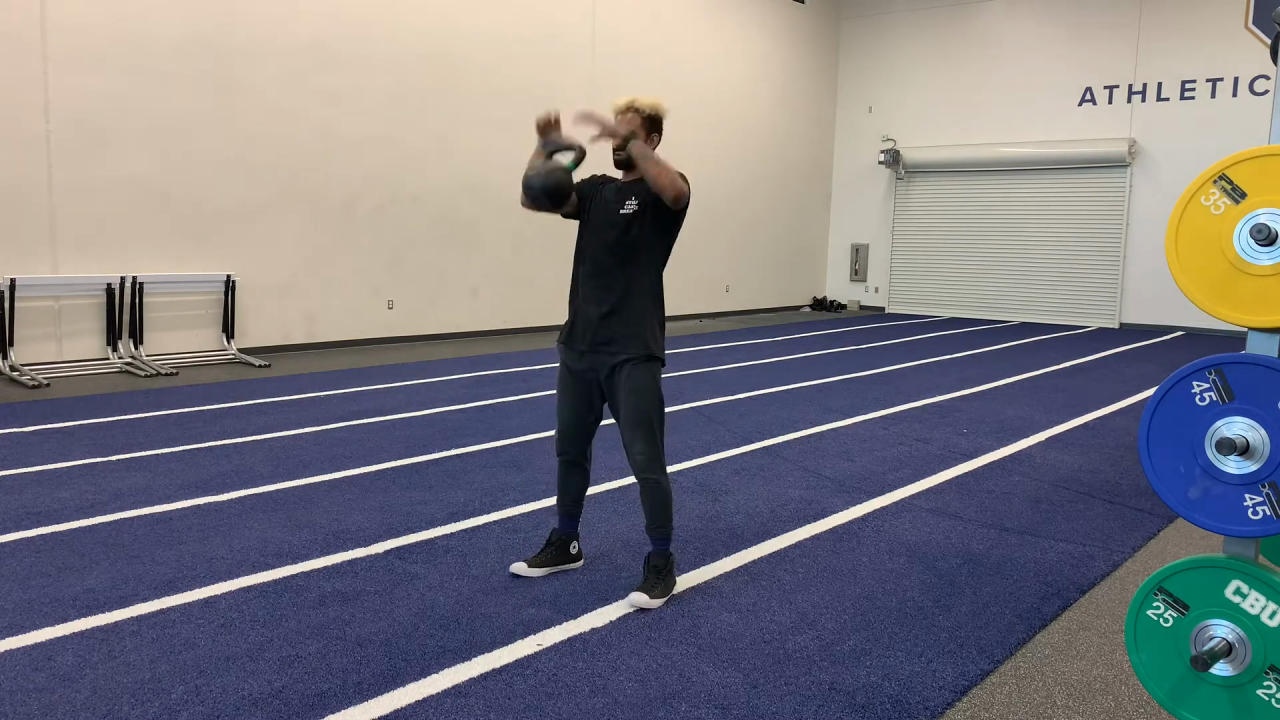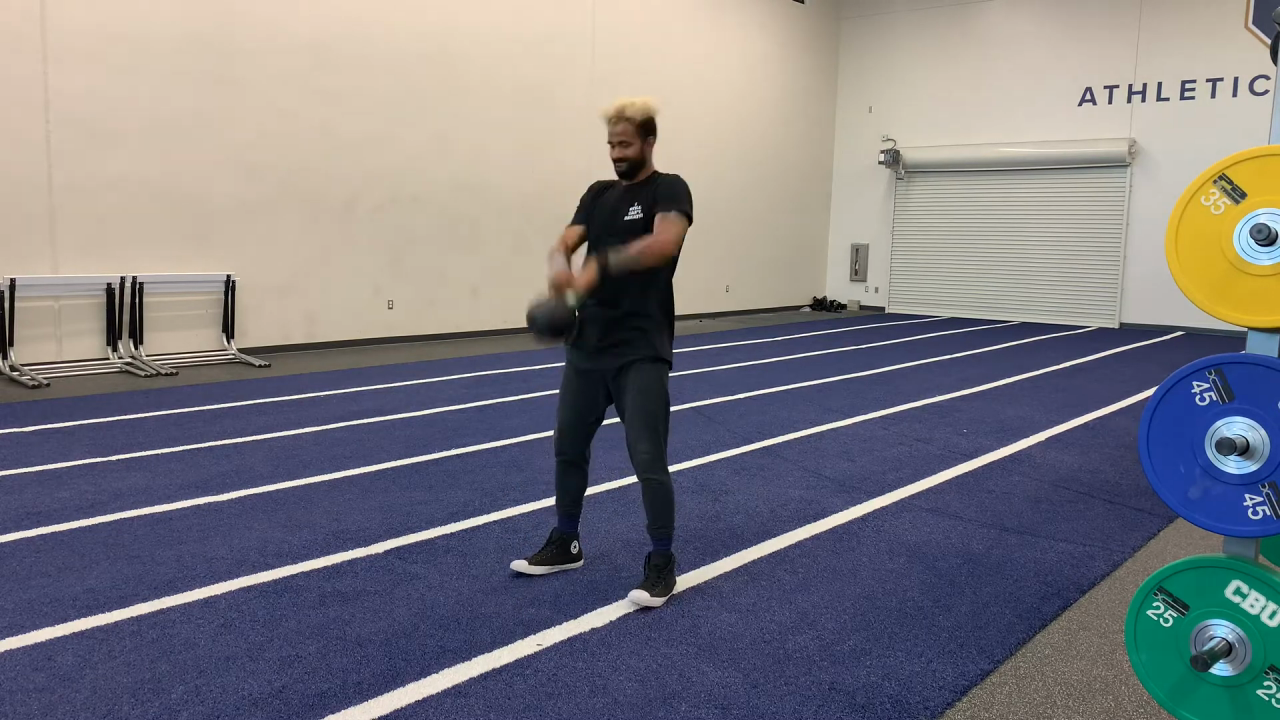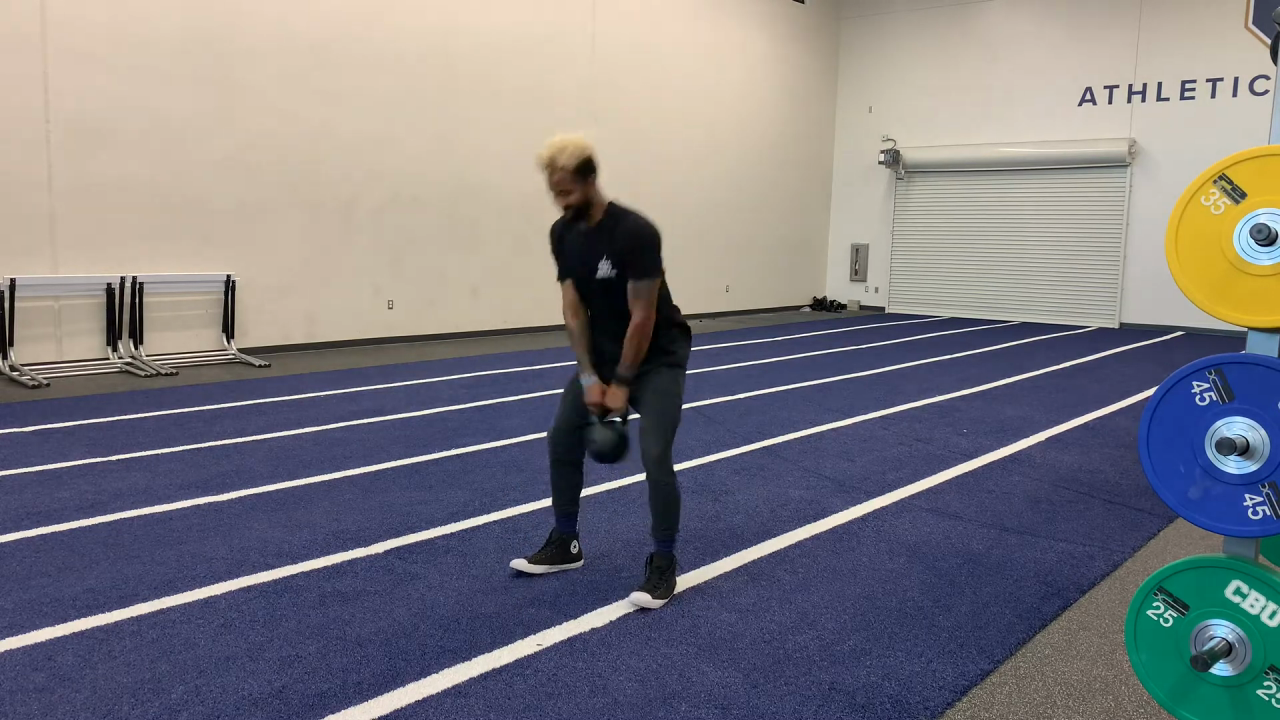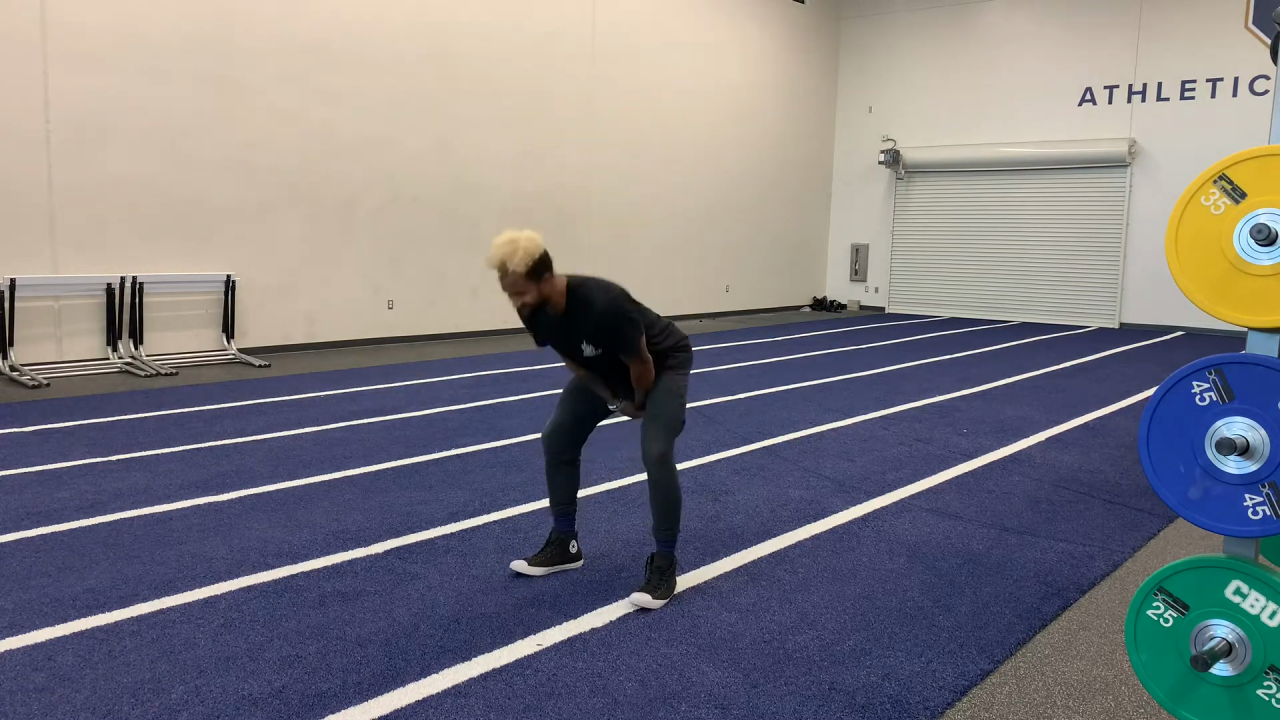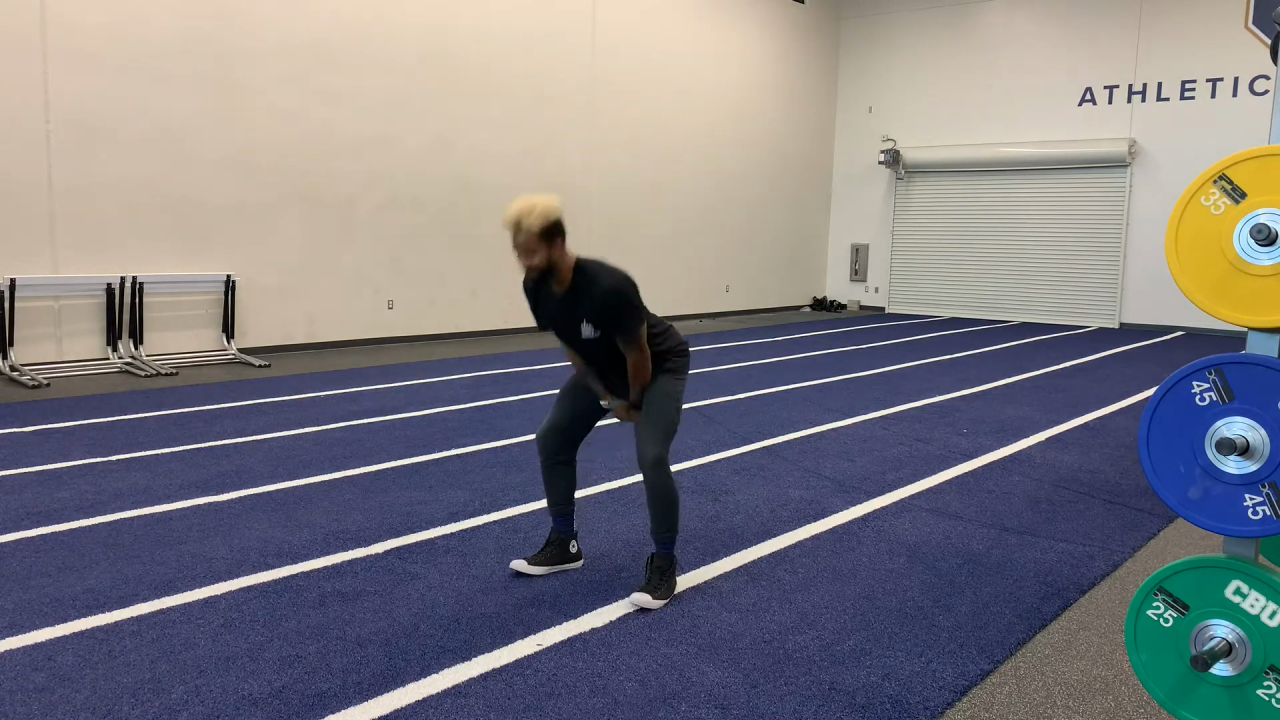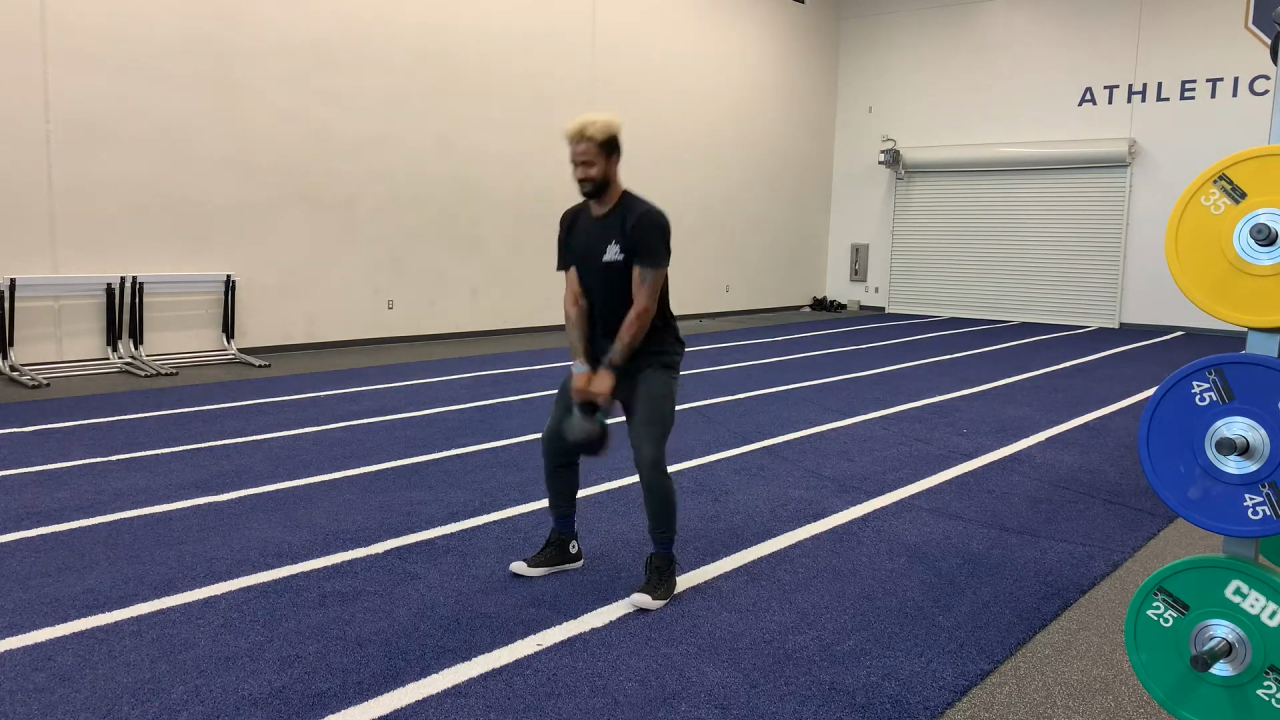
dt=0.2s
person 1, frame 1
left shoulder: (661, 187)
right shoulder: (595, 188)
left elbow: (673, 189)
right elbow: (532, 196)
left wrist: (623, 135)
right wrist: (546, 145)
left hip: (633, 351)
right hip: (579, 345)
left knee: (645, 459)
right knee: (570, 450)
left ankle: (661, 564)
right ankle: (565, 544)
person 1, frame 2
left shoulder: (670, 191)
right shoulder: (598, 195)
left elbow: (664, 246)
right elbow: (568, 240)
left wrist: (600, 263)
right wrist: (559, 260)
left hip: (640, 352)
right hip: (591, 340)
left knee: (647, 458)
right knee: (568, 446)
left ankle: (662, 563)
right ankle: (565, 543)
person 1, frame 3
left shoulder: (633, 233)
right shoulder: (561, 233)
left elbow: (644, 317)
right elbow: (574, 308)
left wrist: (623, 384)
right wrist: (589, 377)
left hip: (659, 353)
right hip: (604, 351)
left knee: (655, 453)
right knee: (562, 438)
left ankle: (662, 565)
right ankle: (565, 543)
person 1, frame 4
left shoulder: (604, 305)
right shoulder: (534, 312)
left elbow: (642, 366)
right elbow: (577, 363)
left wrist: (642, 405)
right wrist: (617, 403)
left hip: (663, 363)
left knee: (656, 452)
right knee: (558, 438)
left ankle: (663, 566)
right ankle: (564, 544)
person 1, frame 5
left shoulder: (609, 288)
right shoulder: (536, 286)
left elbow: (639, 356)
right elbow: (573, 347)
left wrist: (635, 401)
right wrist: (610, 397)
left hip: (660, 364)
right hip: (600, 369)
left knee: (651, 453)
right knee: (552, 439)
left ankle: (664, 566)
right ankle: (563, 542)
person 1, frame 6
left shoulder: (645, 220)
right shoulder: (572, 221)
left elbow: (645, 306)
right elbow: (574, 298)
left wrist: (612, 371)
right wrist: (580, 365)
left hip: (650, 358)
right hip: (596, 354)
left knee: (649, 457)
right knee: (556, 443)
left ankle: (663, 563)
right ankle: (564, 543)
